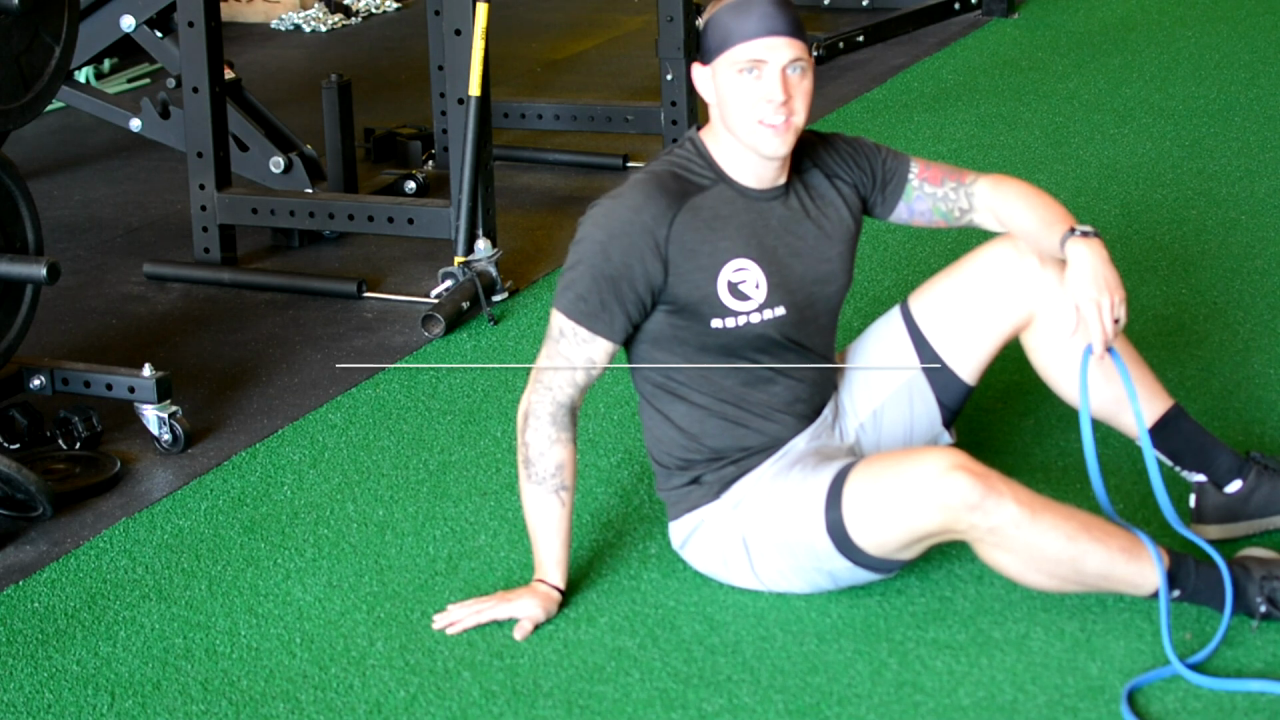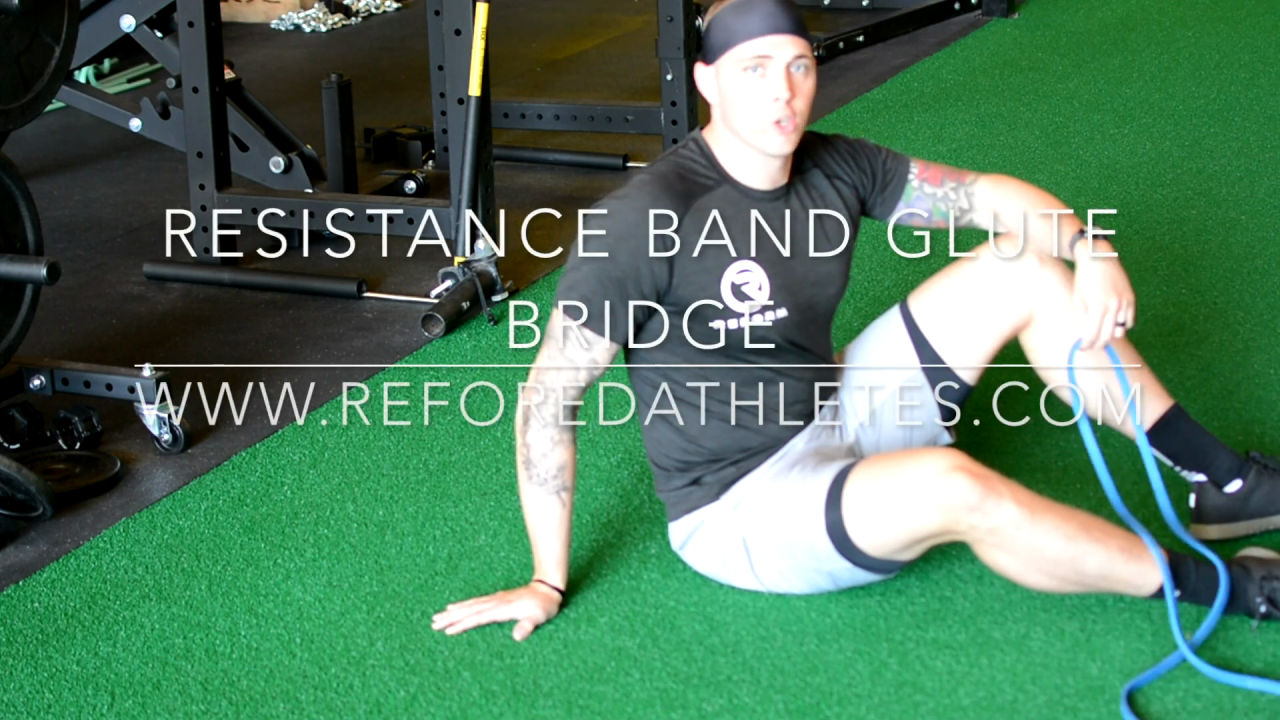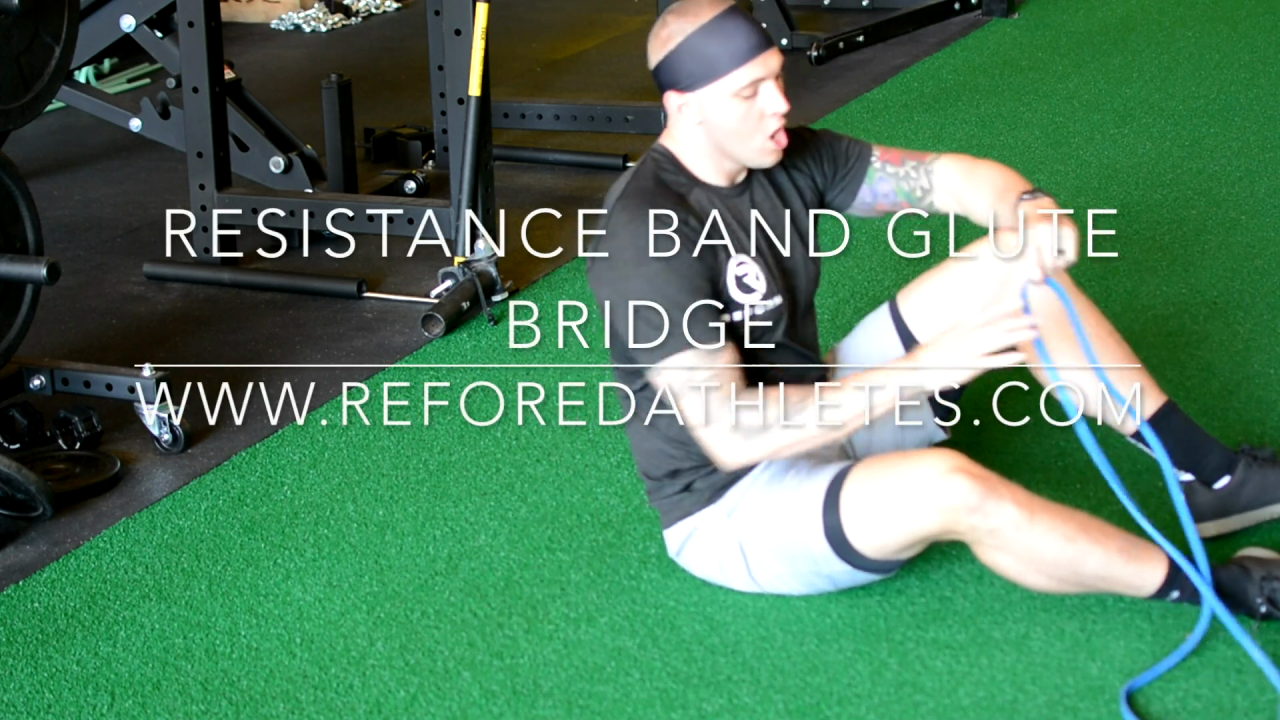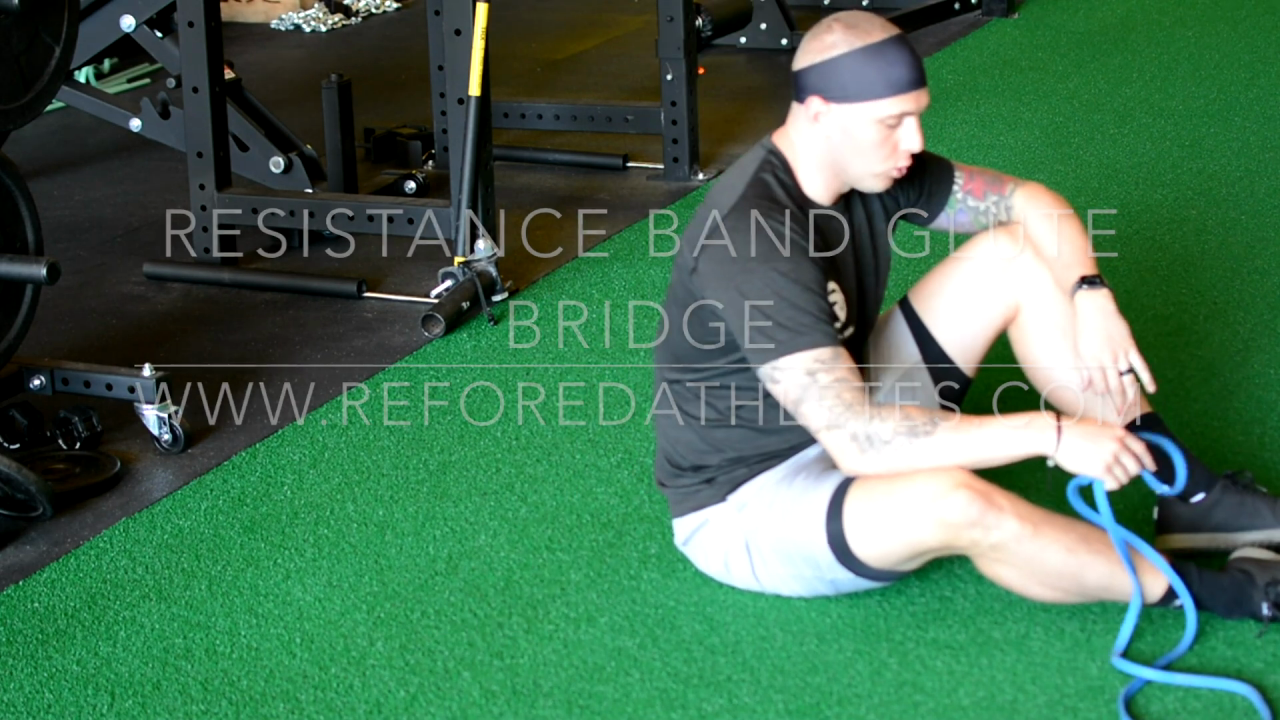
dt=1s
person 1, frame 1
left shoulder: (833, 166)
right shoulder: (642, 220)
left elbow: (987, 194)
right elbow: (548, 399)
left wrist: (1081, 245)
right wrist: (547, 582)
left hip: (839, 417)
right hip: (741, 508)
left knee: (1025, 266)
right knee: (950, 483)
right ankle: (1205, 584)
person 1, frame 2
left shoulder: (834, 166)
right shoulder: (647, 219)
left elbow: (986, 196)
right elbow: (547, 397)
left wrist: (1088, 249)
right wrist: (547, 582)
left hip: (835, 419)
right hip: (739, 509)
left knee: (1023, 269)
right knee: (949, 484)
right ankle: (1200, 583)
person 1, frame 3
left shoulder: (786, 156)
right shoulder: (648, 233)
left elbow: (952, 174)
right elbow: (730, 437)
left wrist: (1031, 207)
right wrist: (913, 372)
left hip: (817, 425)
right hip: (732, 512)
left knee: (1012, 267)
right knee: (950, 486)
left ankle: (1211, 479)
right ankle: (1206, 586)
person 1, frame 4
left shoulder: (869, 163)
right shoulder: (750, 241)
left elbow: (1031, 201)
right elbow: (858, 442)
left wrist: (1091, 297)
right wrist: (1053, 433)
left hip: (839, 415)
right hip: (747, 507)
left knee: (1015, 254)
right knee: (957, 501)
left ankle: (1189, 496)
right ankle: (1203, 589)
